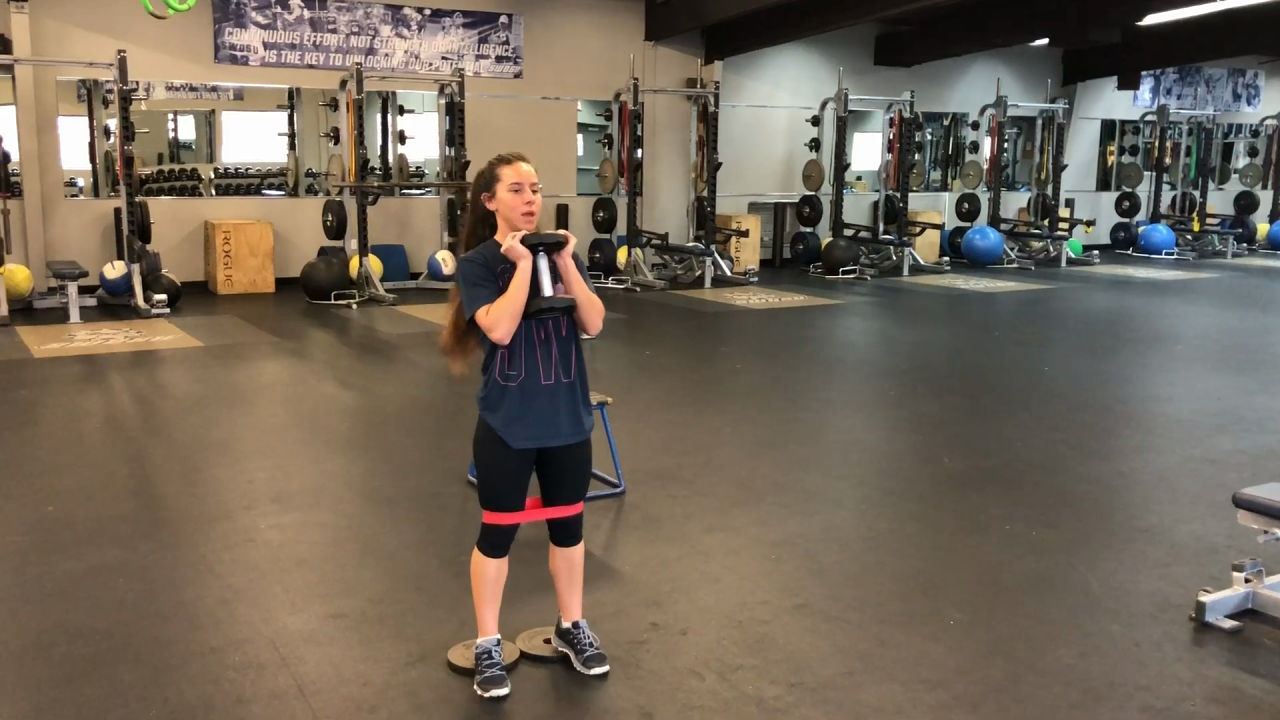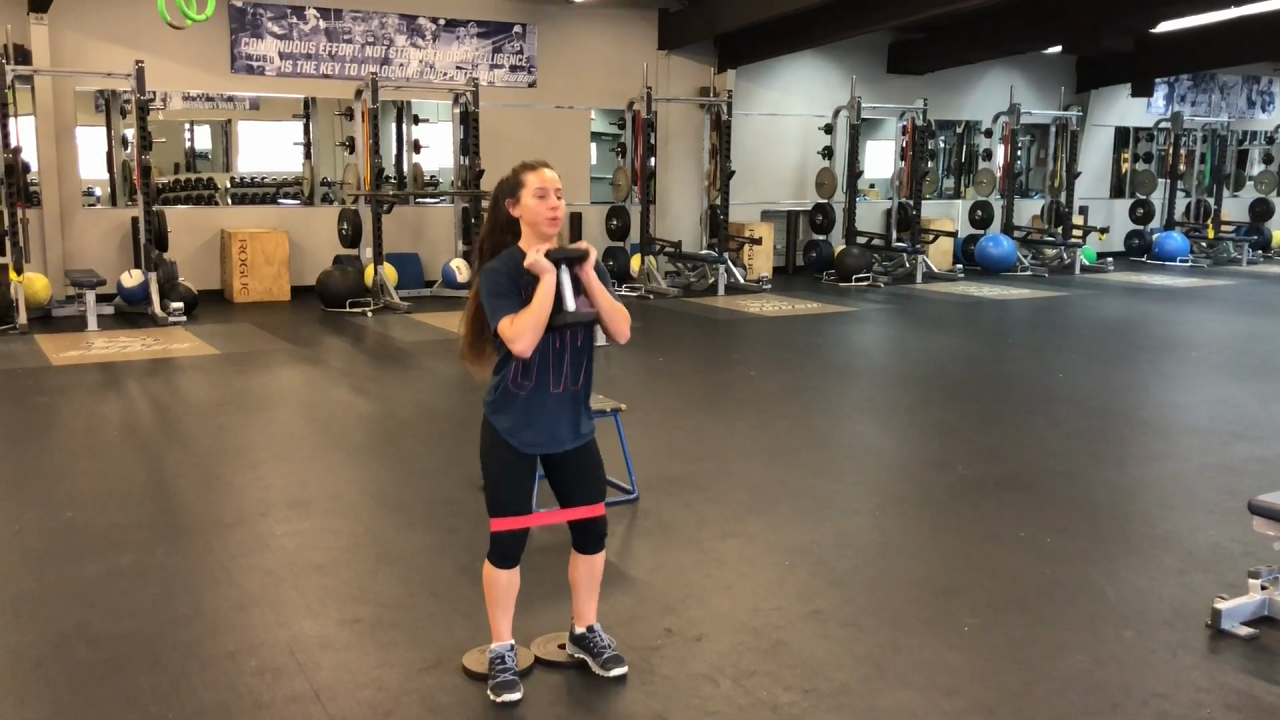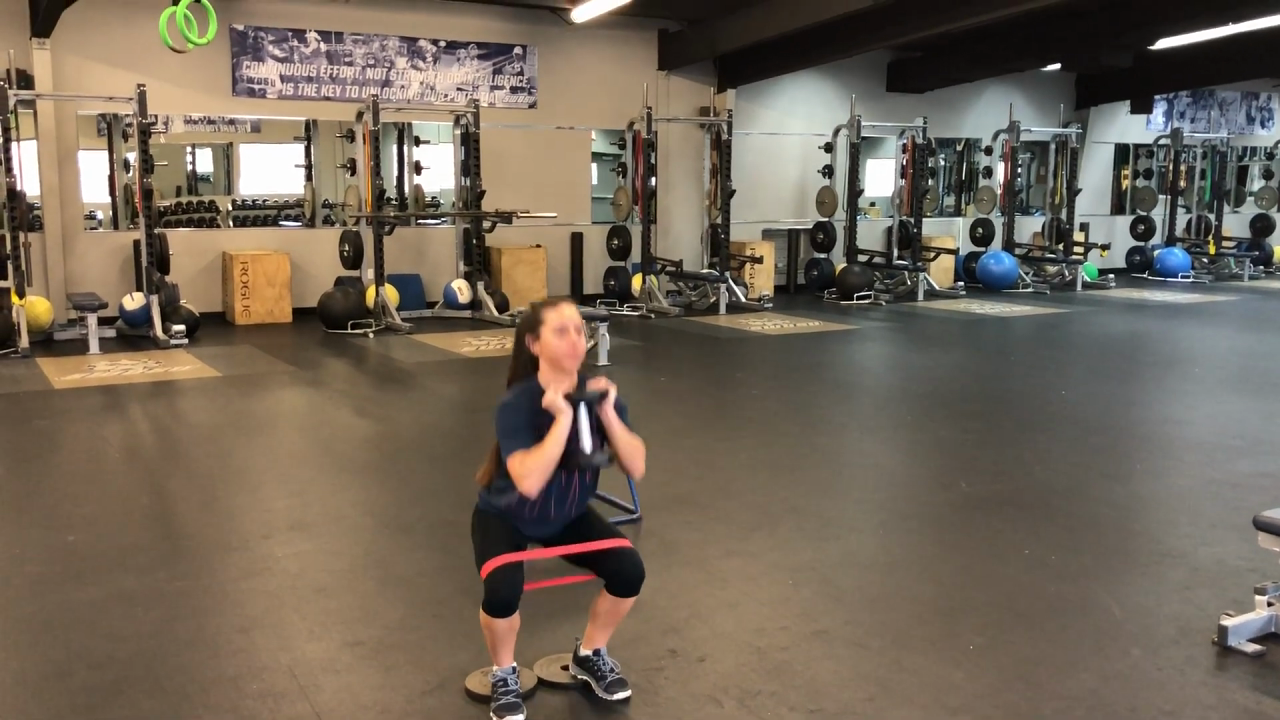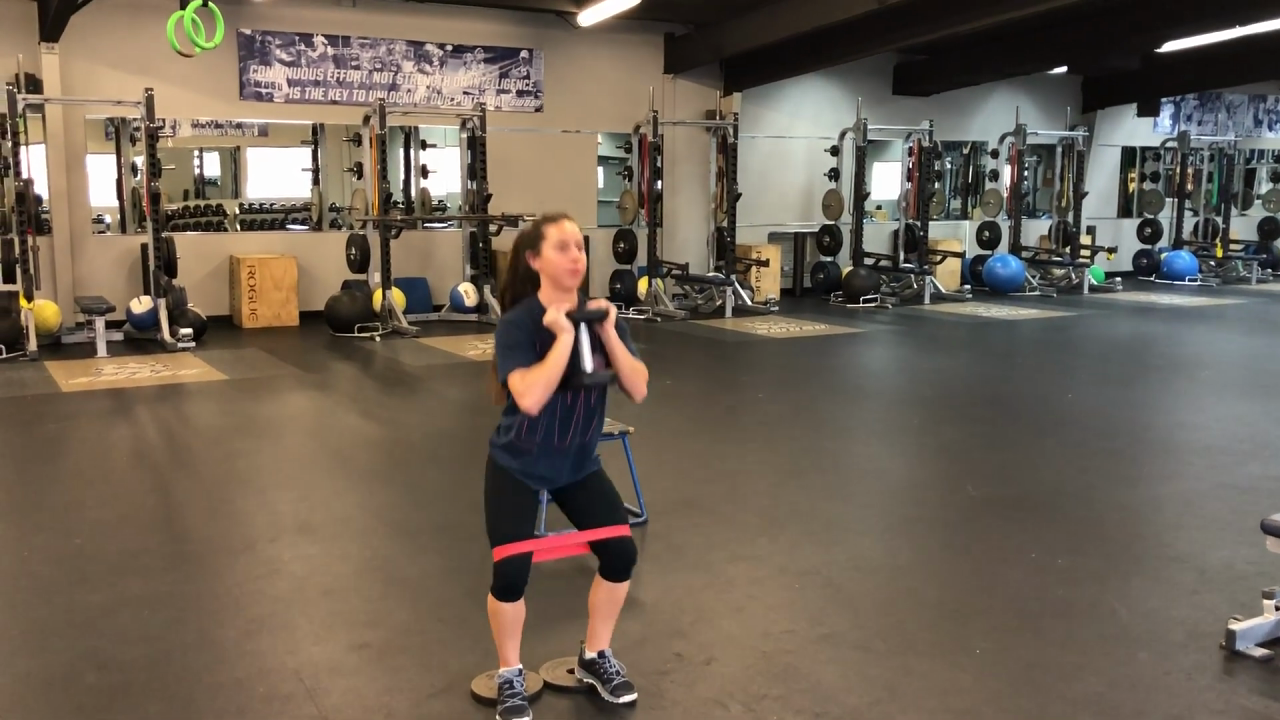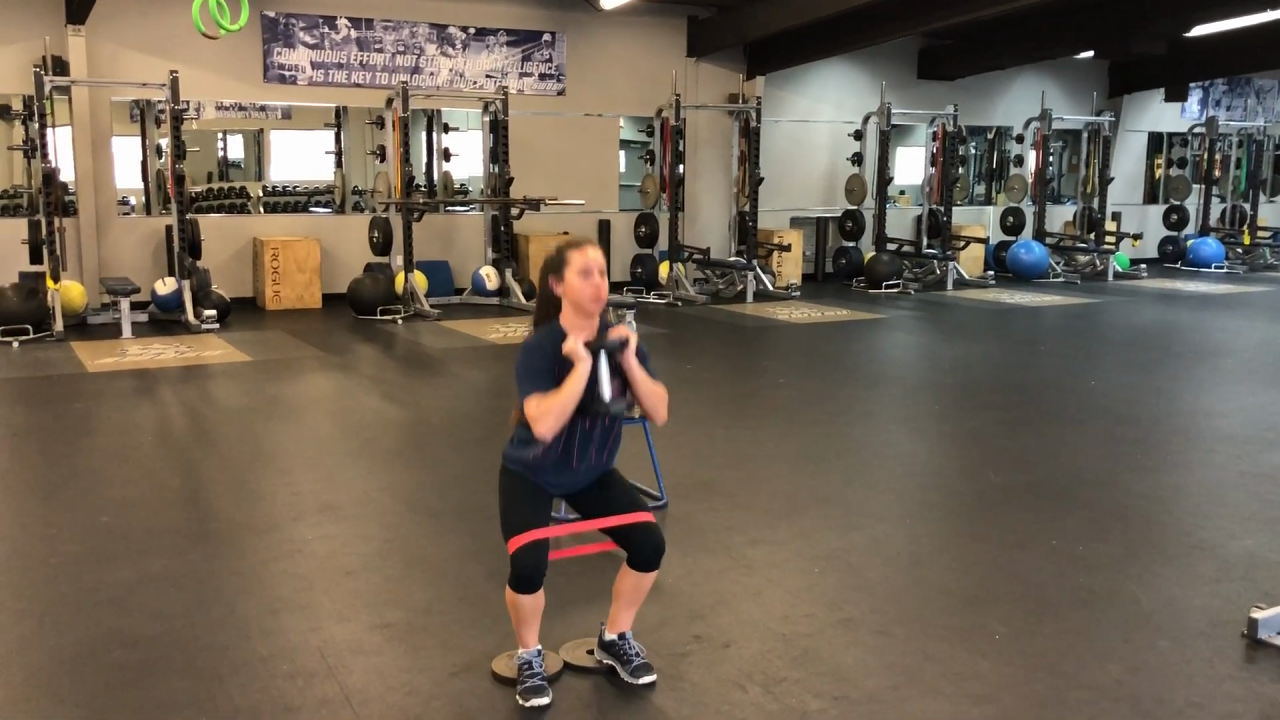
dt=1s
person 1, frame 1
left shoulder: (560, 253)
right shoulder: (478, 263)
left elbow: (593, 323)
right elbow: (500, 329)
left wrist: (565, 263)
right wrist: (523, 264)
left hip: (568, 418)
right hip: (507, 423)
left knee: (568, 526)
right knee: (498, 531)
left ankle: (571, 627)
right ankle: (487, 644)
person 1, frame 2
left shoulder: (581, 262)
right shoulder: (500, 270)
left elbow: (621, 332)
right elbow: (521, 342)
left wrist: (587, 276)
right wrist: (546, 277)
left hip: (572, 426)
right hip: (512, 428)
left knee: (591, 530)
right knee: (509, 539)
left ankle: (586, 632)
right ankle: (501, 650)
person 1, frame 3
left shoulder: (597, 396)
right shoulder: (517, 405)
left elbow: (637, 468)
right elbow: (529, 483)
left wrist: (609, 414)
right wrist: (562, 419)
left hip: (569, 516)
right hip: (507, 519)
left knee: (628, 572)
right knee: (503, 591)
left ankle: (590, 655)
right ankle: (503, 675)
person 1, frame 4
left shoulder: (600, 314)
right shoulder: (518, 323)
left elbow: (638, 389)
right elbow: (529, 399)
left wrist: (608, 332)
right wrist: (564, 336)
left hip: (578, 464)
right hip: (518, 466)
left knee: (620, 554)
right knee: (512, 570)
left ankle: (595, 657)
right ankle: (510, 676)
person 1, frame 5
left shoulder: (620, 341)
right shoulder: (539, 348)
left elbow: (659, 414)
right elbow: (543, 425)
left wrist: (631, 360)
right wrist: (581, 365)
left hip: (593, 472)
right hip: (531, 474)
left knee: (649, 546)
right knee: (528, 567)
left ankle: (615, 639)
right ankle: (529, 657)
